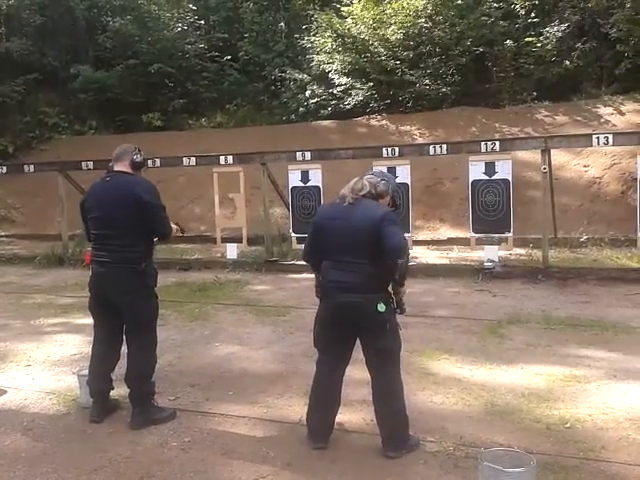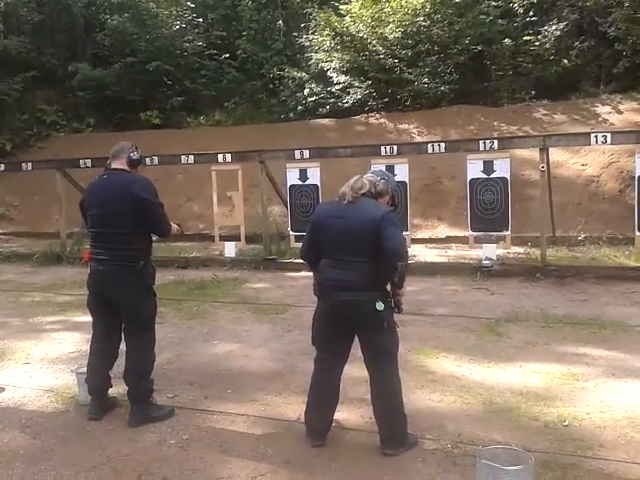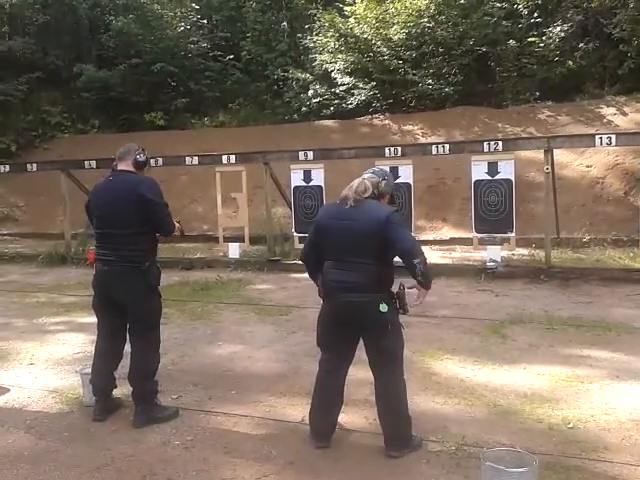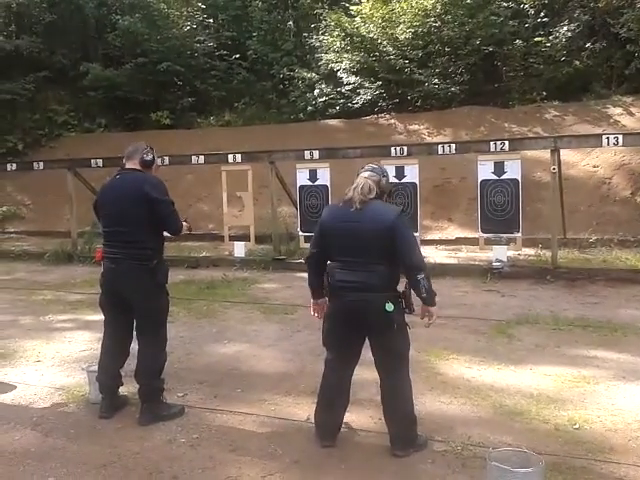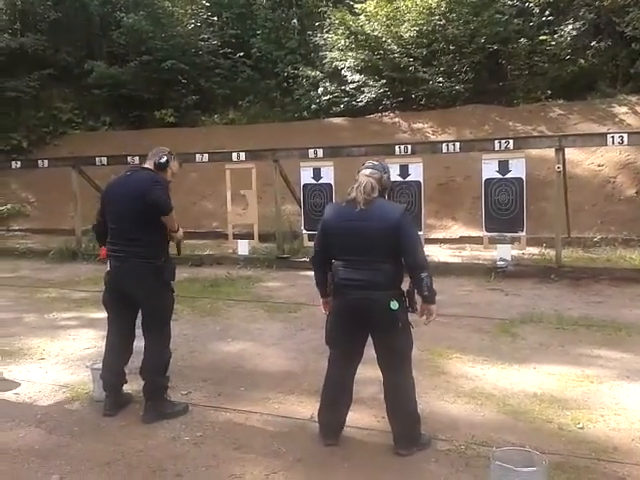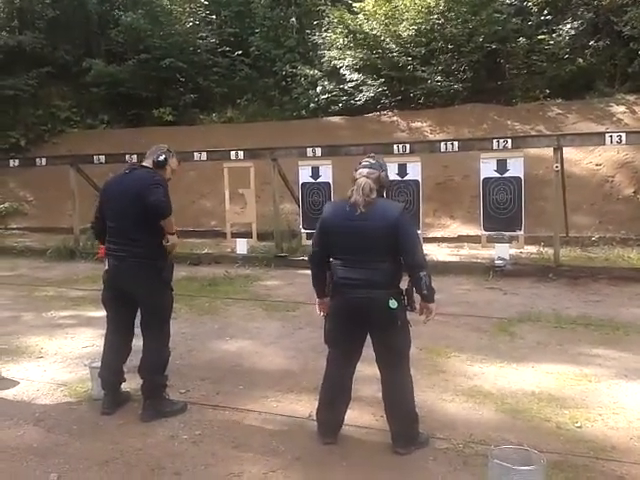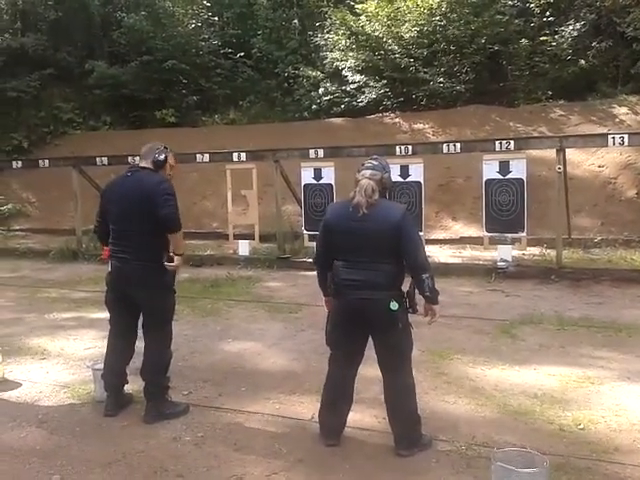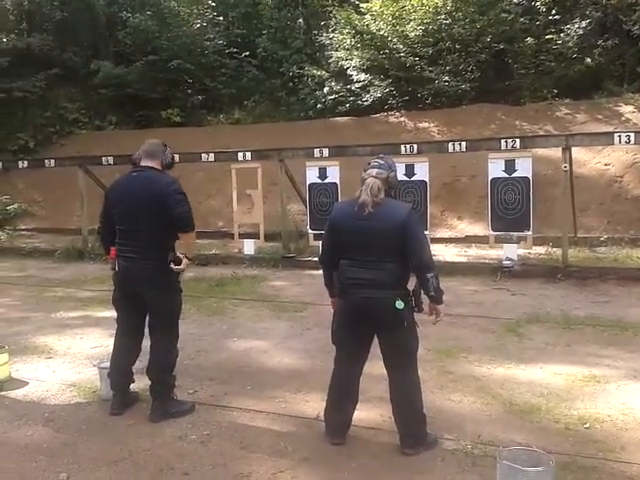
dt=0.4s
person 1, frame 1
left shoulder: (325, 213)
right shoulder: (382, 215)
left elbow: (309, 255)
right elbow: (397, 250)
right wrist: (397, 283)
left hip: (332, 302)
right hip: (371, 304)
left knee: (328, 366)
right knee: (385, 371)
left ankle: (318, 433)
right ankle: (395, 441)
person 1, frame 2
left shoulder: (323, 211)
right shoulder: (382, 214)
left elbow: (307, 253)
right elbow: (397, 253)
right wrist: (396, 285)
left hip: (331, 300)
right hip: (369, 302)
left knee: (326, 365)
right knee: (383, 369)
left ankle: (316, 431)
right ankle: (394, 438)
person 1, frame 3
left shoulder: (326, 213)
right shoulder: (385, 215)
left elbow: (308, 255)
right elbow: (410, 252)
right wrist: (424, 282)
left hip: (335, 302)
right hip: (374, 304)
left knee: (331, 366)
right knee: (388, 371)
left ankle: (320, 432)
right ankle: (398, 440)
person 1, frame 4
left shoulder: (330, 215)
right shoulder: (392, 216)
left elbow: (314, 259)
right elbow: (412, 262)
left wrist: (318, 295)
right wrist: (428, 299)
left hip: (341, 303)
right hip: (381, 304)
left knee: (337, 367)
right knee: (394, 372)
left ankle: (326, 432)
right ankle: (403, 440)
person 1, frame 5
left shoulder: (332, 213)
right shoulder: (396, 214)
left elbow: (319, 259)
right elbow: (416, 260)
left wrist: (325, 293)
right wrist: (427, 297)
left hip: (345, 301)
right hip: (385, 302)
left knee: (340, 366)
right knee: (397, 370)
left ankle: (329, 430)
right ankle: (407, 439)
person 1, frame 6
left shoulder: (331, 212)
right shoulder: (394, 213)
left elbow: (317, 258)
right elbow: (414, 259)
left wrist: (322, 293)
right wrist: (426, 296)
left hip: (344, 301)
right hip: (384, 301)
left knee: (338, 365)
right knee: (395, 369)
left ankle: (327, 429)
right ankle: (405, 438)
person 1, frame 7
left shoulder: (334, 213)
right shoulder: (397, 214)
left elbow: (321, 259)
right elbow: (417, 260)
left wrist: (328, 292)
right wrist: (430, 297)
left hip: (345, 302)
right hip: (385, 303)
left knee: (340, 366)
right knee: (397, 371)
left ankle: (330, 431)
right ankle: (408, 439)
person 1, frame 8
left shoulder: (340, 212)
right shoulder: (402, 213)
left elbow: (327, 258)
right elbow: (422, 260)
left wrist: (334, 292)
right wrist: (435, 297)
left hip: (351, 301)
right hip: (391, 302)
left knee: (346, 365)
right knee: (403, 370)
left ankle: (335, 429)
right ankle: (413, 438)
person 2, frame 1
left shoulder: (92, 191)
right shoulder: (141, 187)
left elbow: (90, 233)
right elbow: (161, 230)
right wrist: (172, 229)
left hip: (100, 274)
right hip: (133, 276)
left knee: (104, 337)
right knee: (141, 341)
left ankle: (99, 402)
right ankle: (142, 408)
person 2, frame 2
left shoulder: (91, 189)
right shoulder: (139, 184)
left elbow: (95, 228)
right elbow: (159, 227)
right wrist: (171, 228)
left hip: (99, 272)
right hip: (131, 273)
left knee: (102, 335)
right knee: (139, 339)
left ankle: (97, 400)
right ankle: (141, 406)
person 2, frame 3
left shoulder: (98, 191)
right shoulder: (145, 185)
left elbow: (100, 227)
right elbow: (164, 227)
right wrist: (174, 227)
left hip: (104, 273)
right hip: (137, 274)
left knee: (107, 336)
right knee: (145, 340)
left ankle: (102, 401)
right ankle: (145, 407)
person 2, frame 4
left shoulder: (105, 190)
right shoulder: (150, 184)
right elbow: (172, 225)
right wrist: (182, 226)
left hip: (112, 271)
right hip: (144, 273)
left knee: (114, 334)
right knee: (151, 338)
left ankle: (108, 399)
right ankle: (151, 404)
person 2, frame 5
left shoulder: (113, 186)
right shoulder: (152, 181)
left elbow: (100, 230)
right elbow: (162, 205)
right wrist: (174, 228)
left hip: (117, 270)
right hip: (150, 271)
left knee: (118, 332)
right knee: (157, 336)
left ankle: (112, 396)
right ankle: (155, 402)
person 2, frame 6
left shoulder: (112, 184)
right shoulder: (152, 180)
left elbow: (98, 227)
right elbow: (159, 206)
right wrist: (171, 233)
left hip: (115, 268)
right hip: (148, 270)
left knee: (117, 331)
right knee: (156, 335)
left ankle: (111, 395)
right ankle: (154, 401)
person 2, frame 7
left shoulder: (112, 187)
right shoulder: (159, 184)
left elbow: (101, 231)
right elbow: (170, 220)
right wrist: (178, 252)
left hip: (119, 271)
right hip: (152, 272)
left knee: (119, 333)
right knee: (157, 338)
left ankle: (113, 397)
right ankle: (156, 403)
person 2, frame 8
left shoulder: (116, 187)
right shoulder: (167, 184)
left elbow: (105, 231)
right elbow: (185, 222)
right wrist: (187, 255)
left hip: (125, 271)
right hip: (159, 271)
left knee: (126, 332)
right knee: (163, 337)
left ankle: (119, 396)
right ankle: (162, 402)
